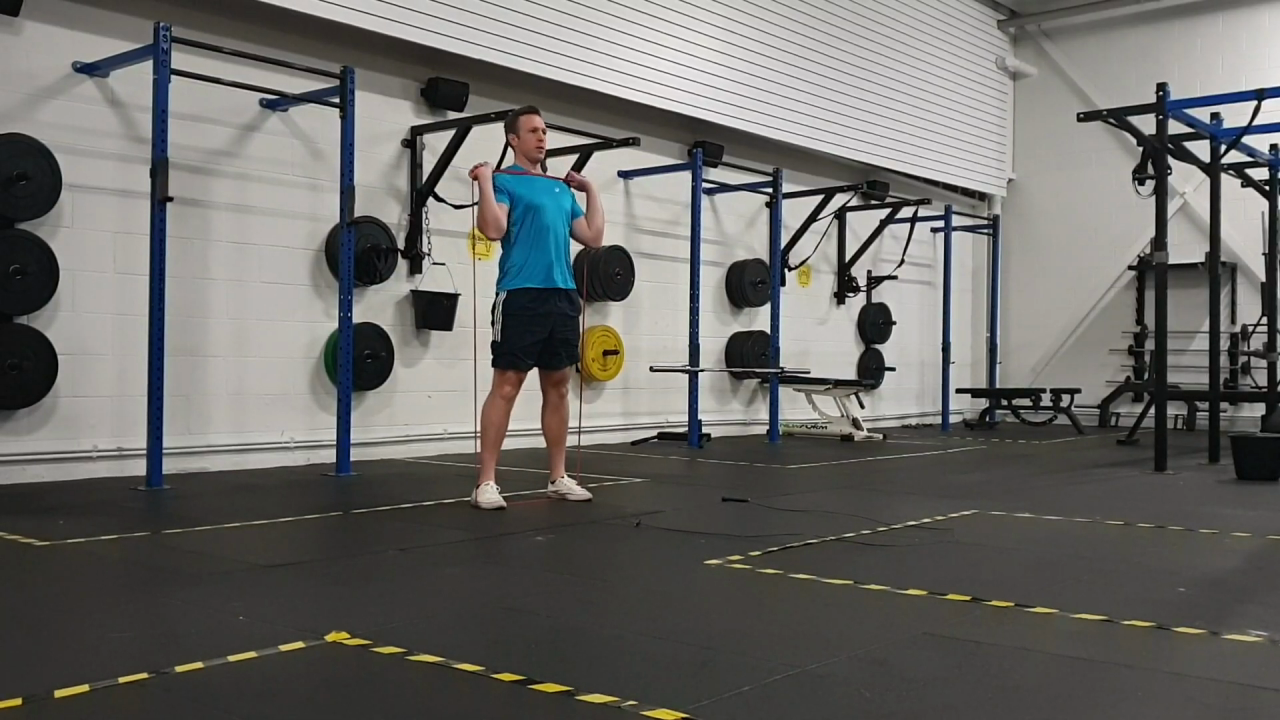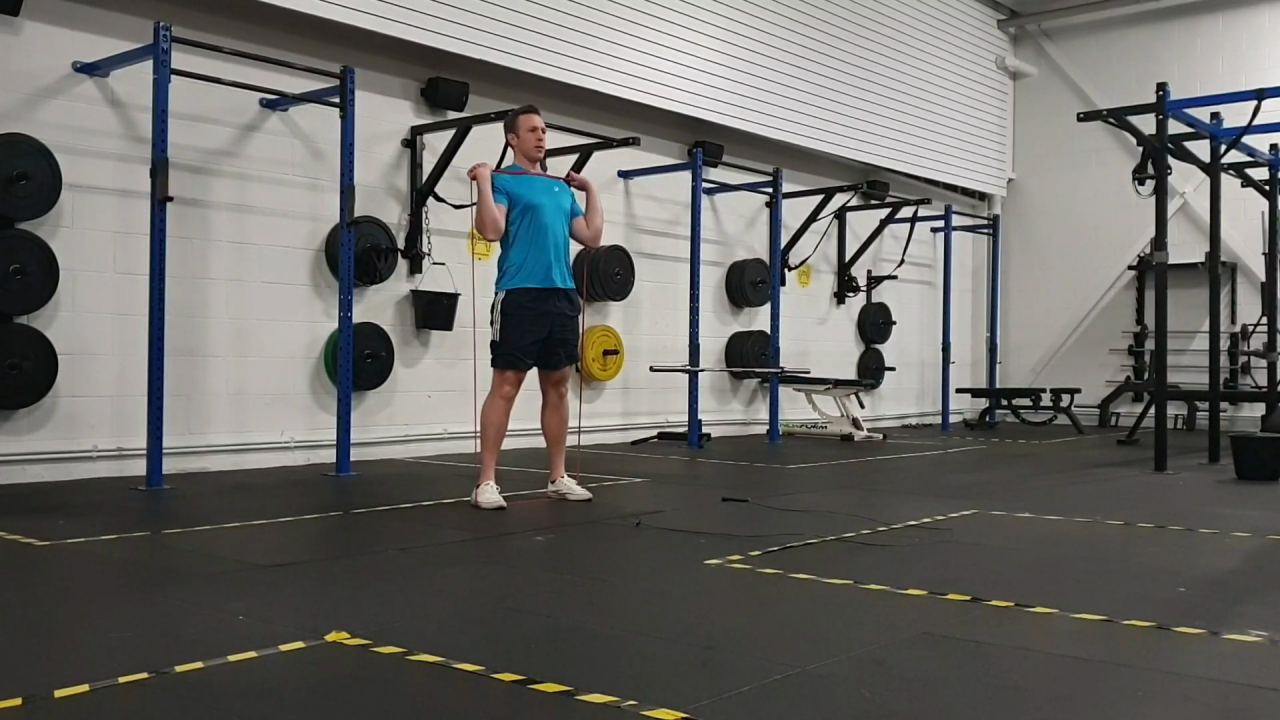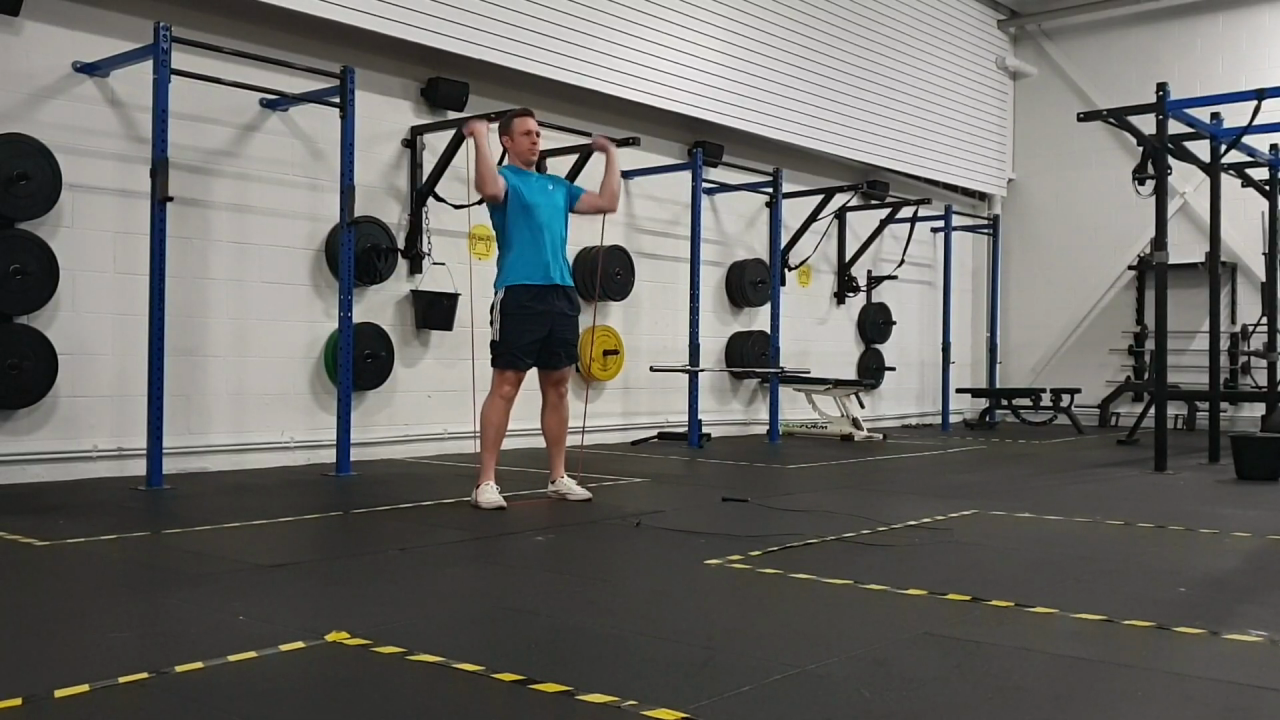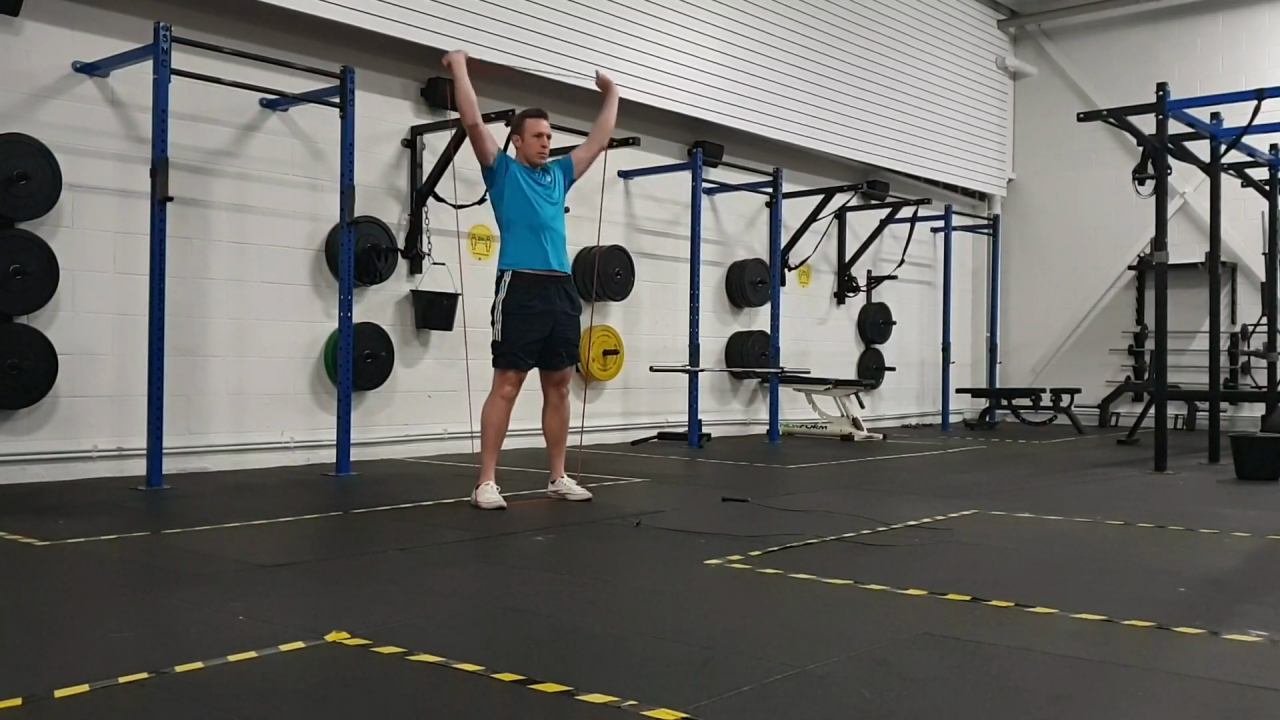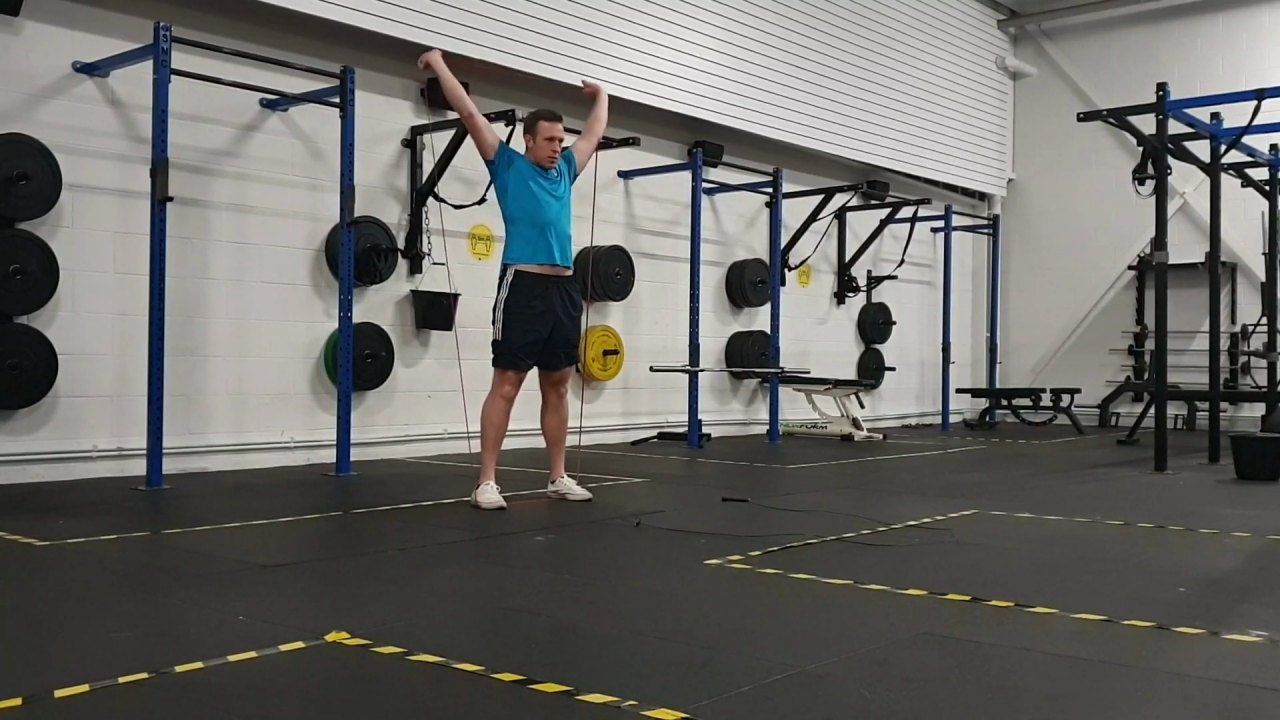
dt=0.3s
person 1, frame 1
left shoulder: (561, 189)
right shoulder: (504, 181)
left elbow: (593, 238)
right elbow: (492, 229)
left wrist: (591, 192)
right wrist: (485, 181)
left hip: (563, 296)
right hip: (521, 296)
left knee: (558, 387)
right knee: (506, 386)
left ankle: (558, 477)
right ankle: (486, 482)
person 1, frame 2
left shoulder: (561, 188)
right shoulder: (503, 181)
left elbow: (592, 237)
right elbow: (490, 231)
left wrist: (591, 191)
right wrist: (484, 181)
left hip: (562, 296)
right hip: (520, 296)
left knee: (557, 386)
right knee: (506, 386)
left ankle: (558, 476)
right ankle: (486, 481)
person 1, frame 3
left shoulder: (557, 186)
right shoulder: (507, 180)
left elbow: (608, 201)
right elbow: (487, 184)
left wrist: (612, 155)
right wrist: (479, 135)
left hip: (561, 294)
right hip: (518, 293)
left knee: (557, 386)
right knee: (505, 385)
left ankle: (558, 477)
right ankle: (486, 482)
person 1, frame 4
left shoulder: (558, 174)
right shoulder: (502, 170)
left elbow: (599, 139)
right elbow: (472, 122)
left wrist: (610, 93)
right wrist: (460, 67)
left hip: (563, 292)
right hip: (520, 290)
left knee: (559, 386)
right knee: (506, 387)
left ankle: (558, 477)
right ankle: (486, 481)
person 1, frame 5
left shoulder: (564, 172)
right shoulder: (508, 165)
left elbow: (594, 133)
right elbow: (470, 114)
left wrist: (600, 95)
right wrist: (438, 63)
left hip: (565, 290)
right hip: (522, 288)
left knee: (557, 386)
right knee: (506, 386)
left ankle: (558, 477)
right ankle: (486, 481)
